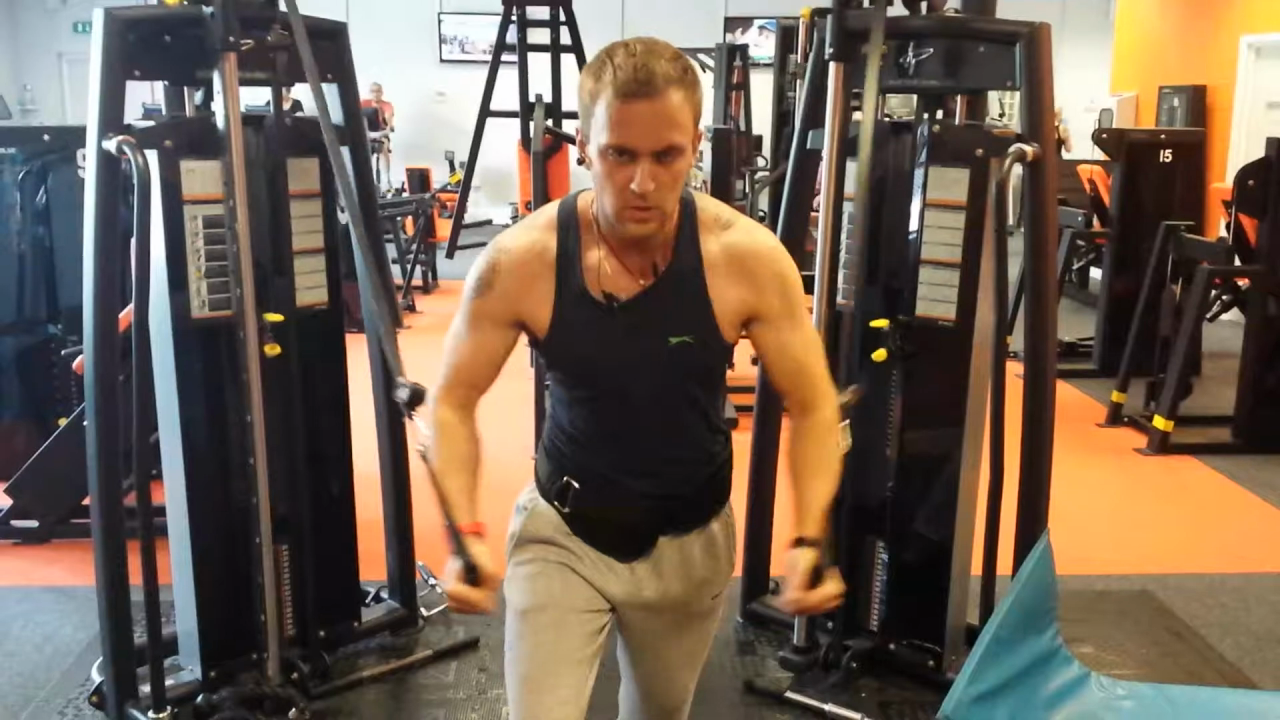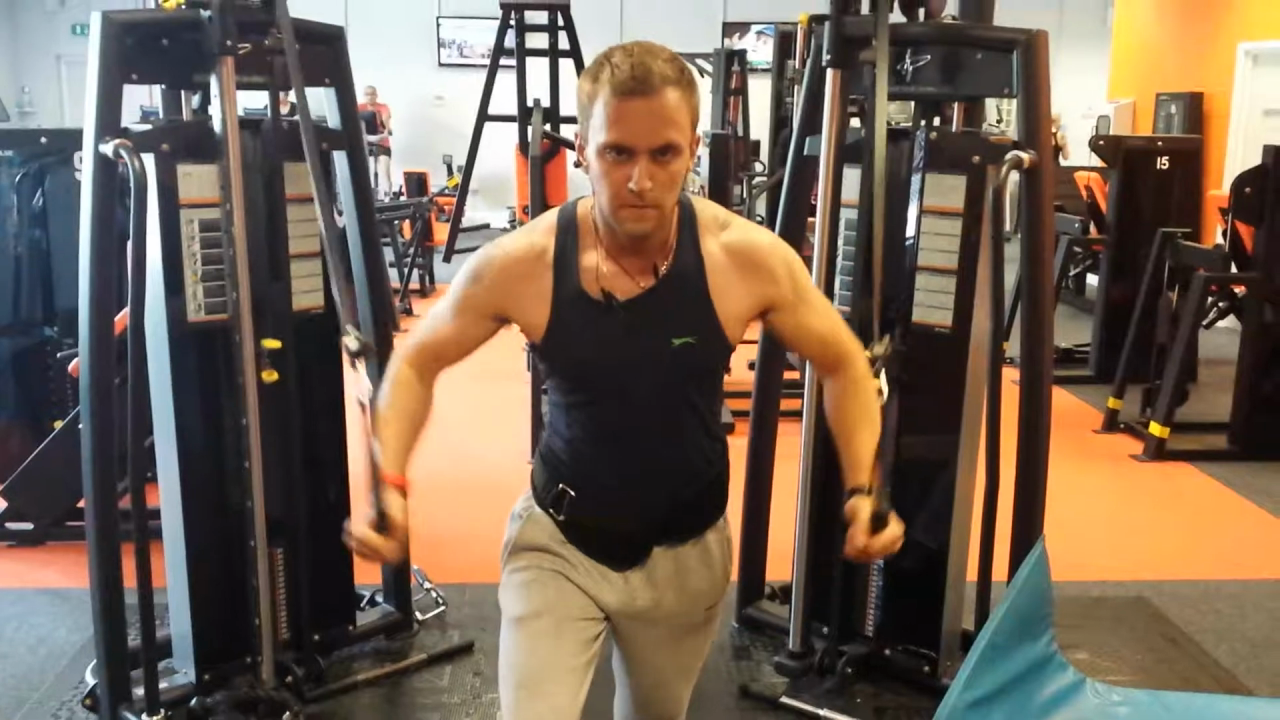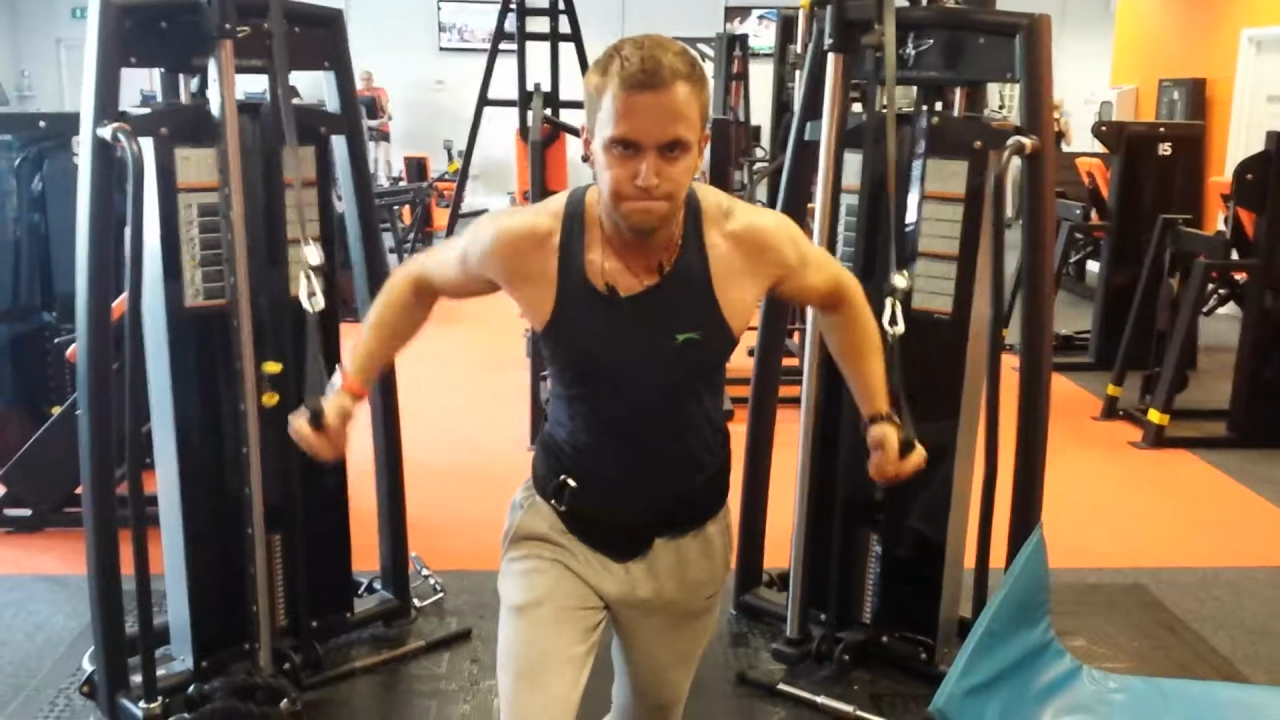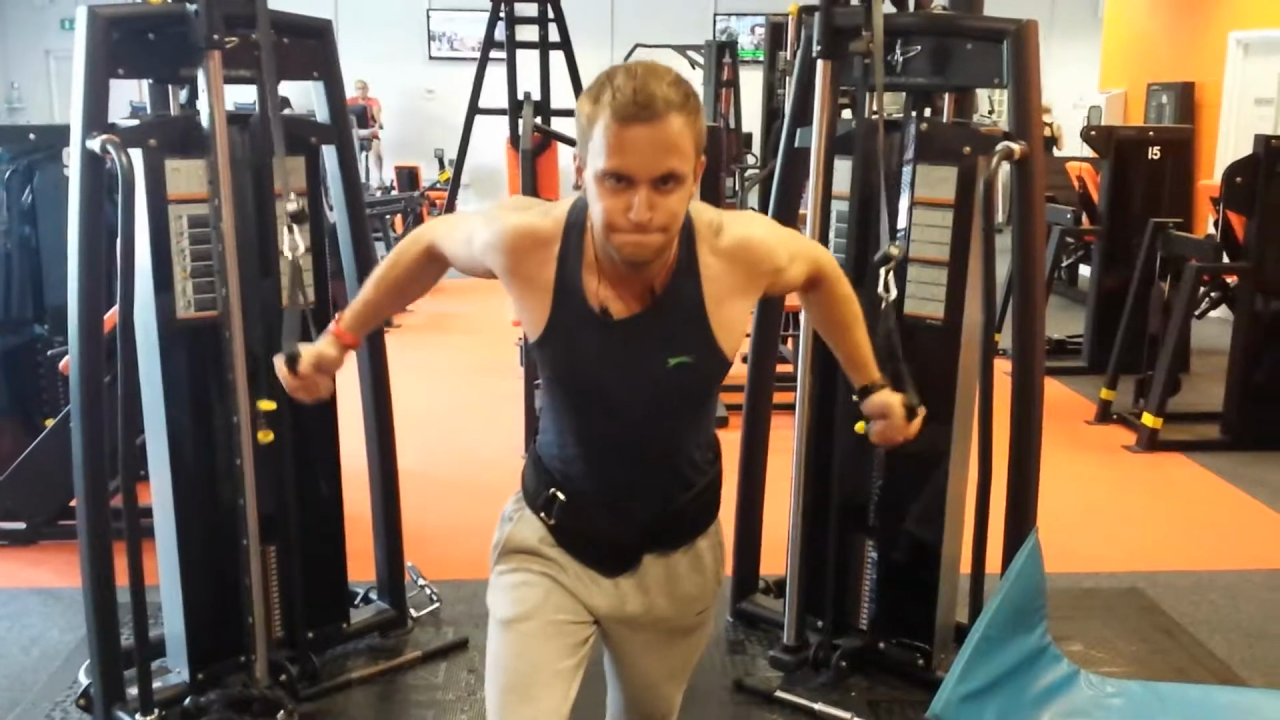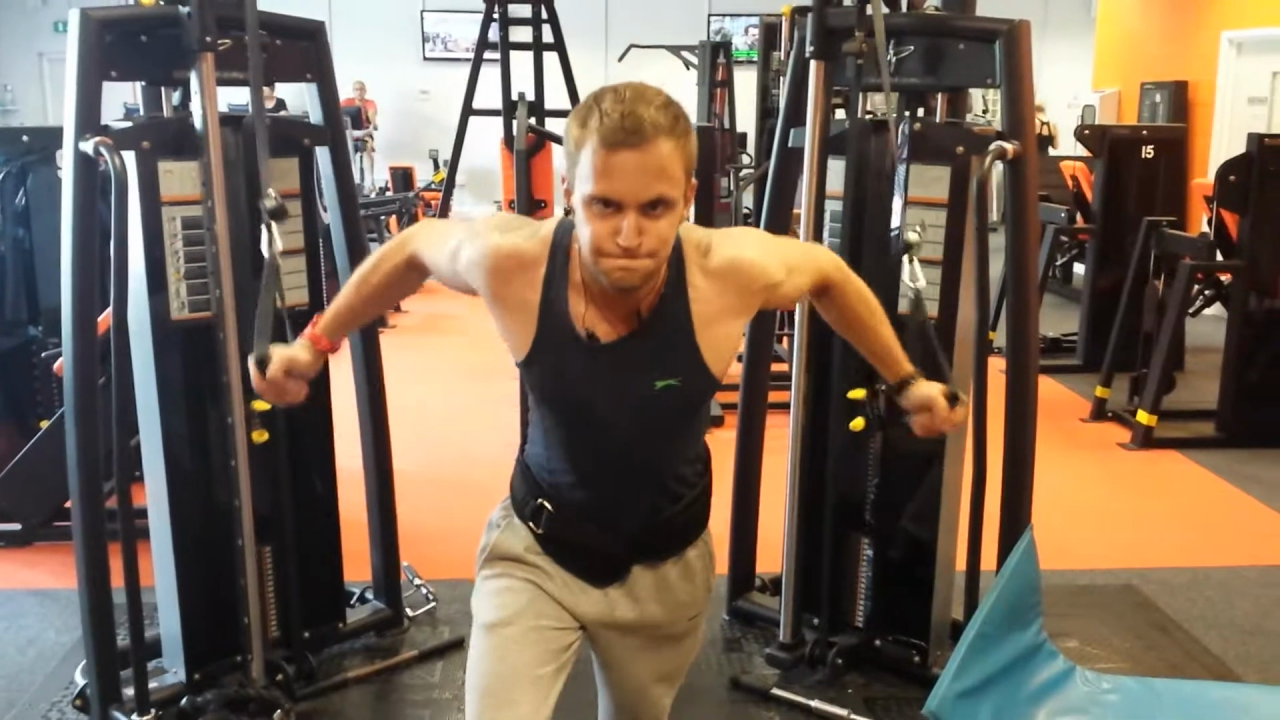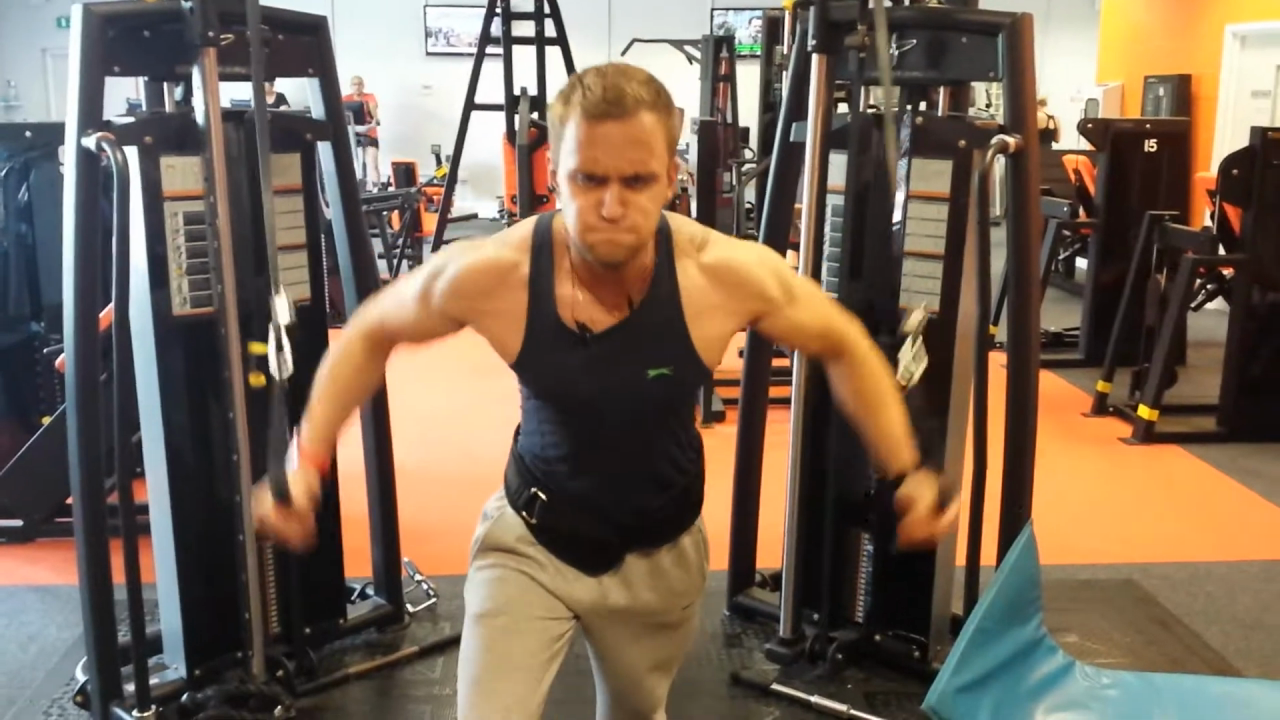
dt=0.2s
person 1, frame 1
left shoulder: (748, 256)
right shoulder: (520, 260)
left elbow: (812, 405)
right elbow: (453, 402)
left wrist: (806, 539)
right wrist: (469, 534)
left hip: (690, 537)
right hip: (563, 530)
person 1, frame 2
left shoulder: (748, 257)
right shoulder: (519, 263)
left elbow: (844, 365)
right elbow: (416, 363)
left wrist: (860, 489)
right wrist: (389, 486)
left hip: (687, 548)
right hip: (559, 540)
person 1, frame 3
left shoulder: (751, 240)
right shoulder: (527, 241)
left elbow: (839, 298)
right elbow: (418, 279)
left wrist: (878, 415)
right wrist: (349, 388)
left hip: (686, 537)
right hip: (559, 529)
person 1, frame 4
left shoulder: (744, 251)
right shoulder: (526, 240)
left elbow: (819, 272)
right elbow: (431, 243)
left wrist: (871, 386)
right wrist: (339, 340)
left hip: (678, 552)
right hip: (549, 543)
person 1, frame 5
left shoulder: (735, 271)
right shoulder: (511, 259)
left elbow: (828, 273)
right elbow: (418, 246)
left wrist: (905, 380)
right wrist: (314, 344)
left hip: (668, 561)
right hip: (537, 550)
person 1, frame 6
left shoulder: (726, 273)
right shoulder: (492, 272)
left elbow: (842, 345)
right elbow: (372, 332)
left wrist: (907, 474)
right wrist: (309, 464)
left hip: (661, 549)
right hip: (530, 538)
